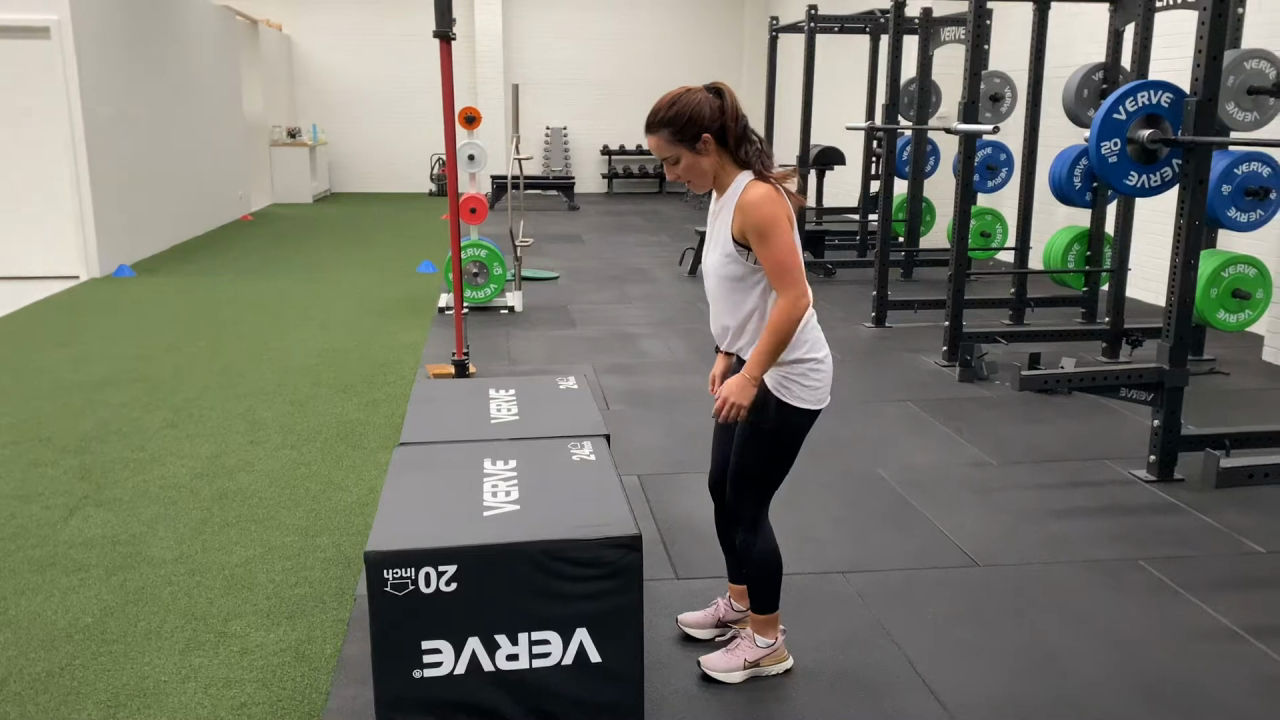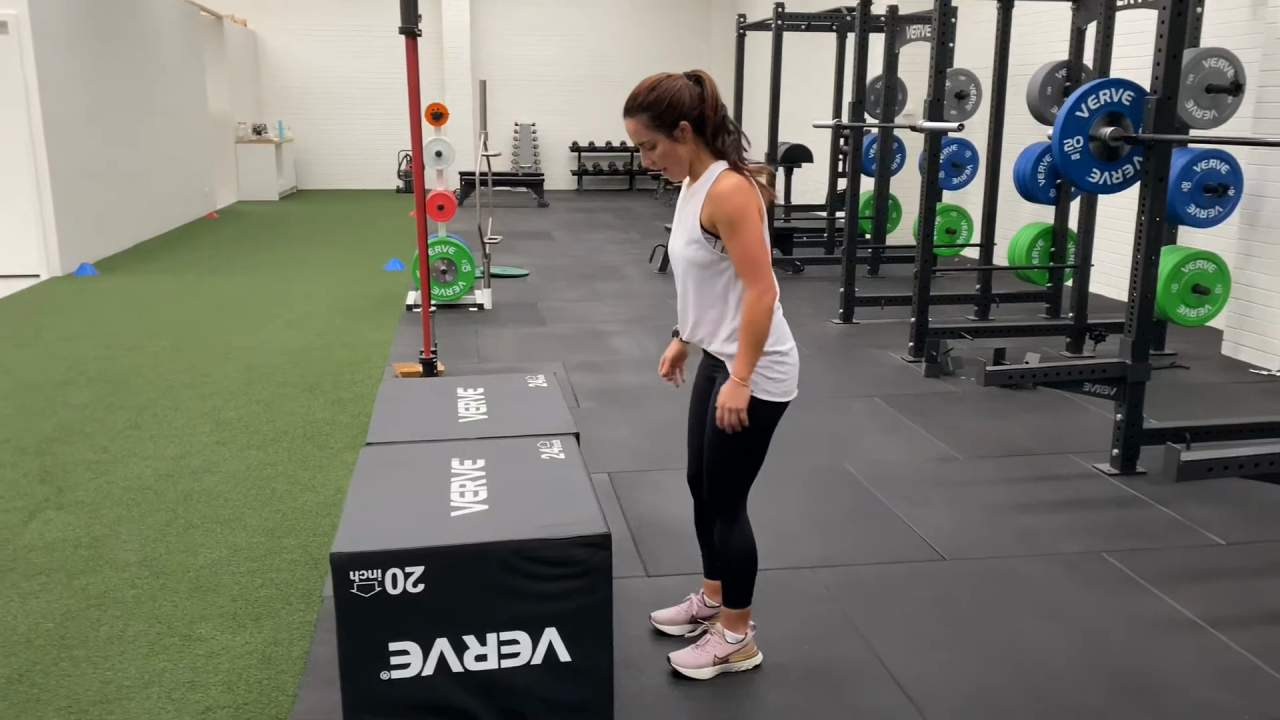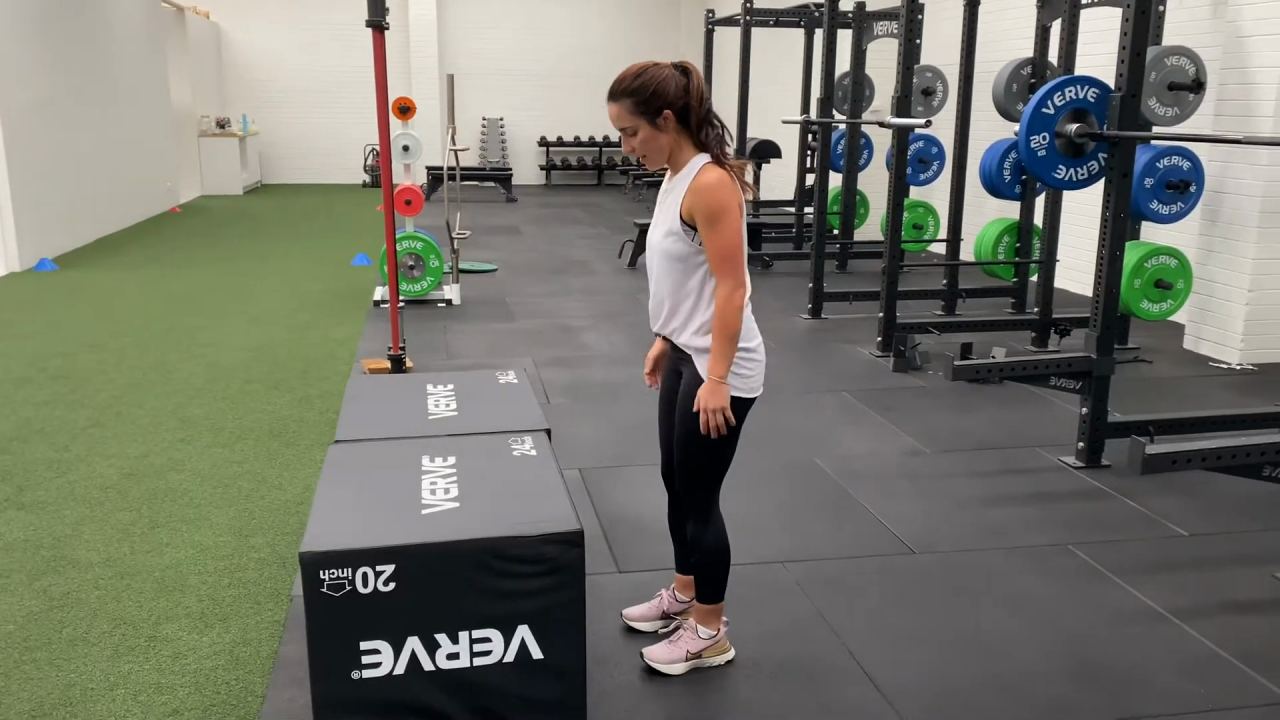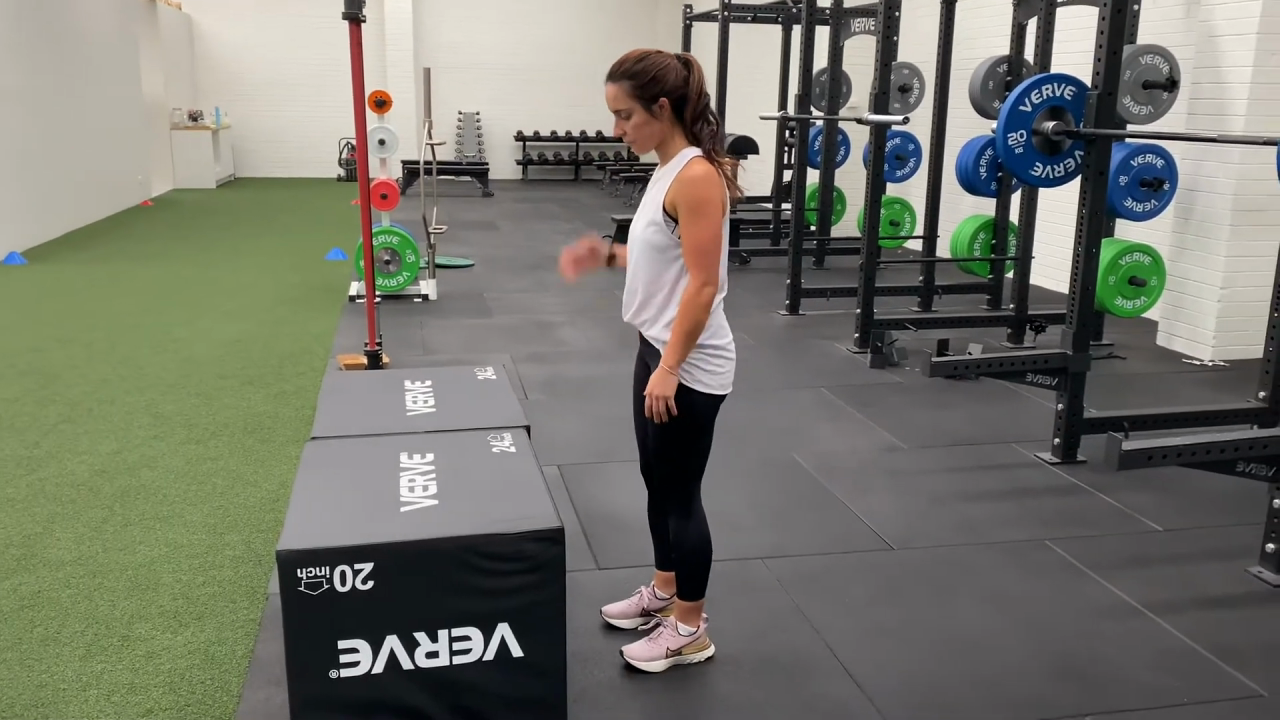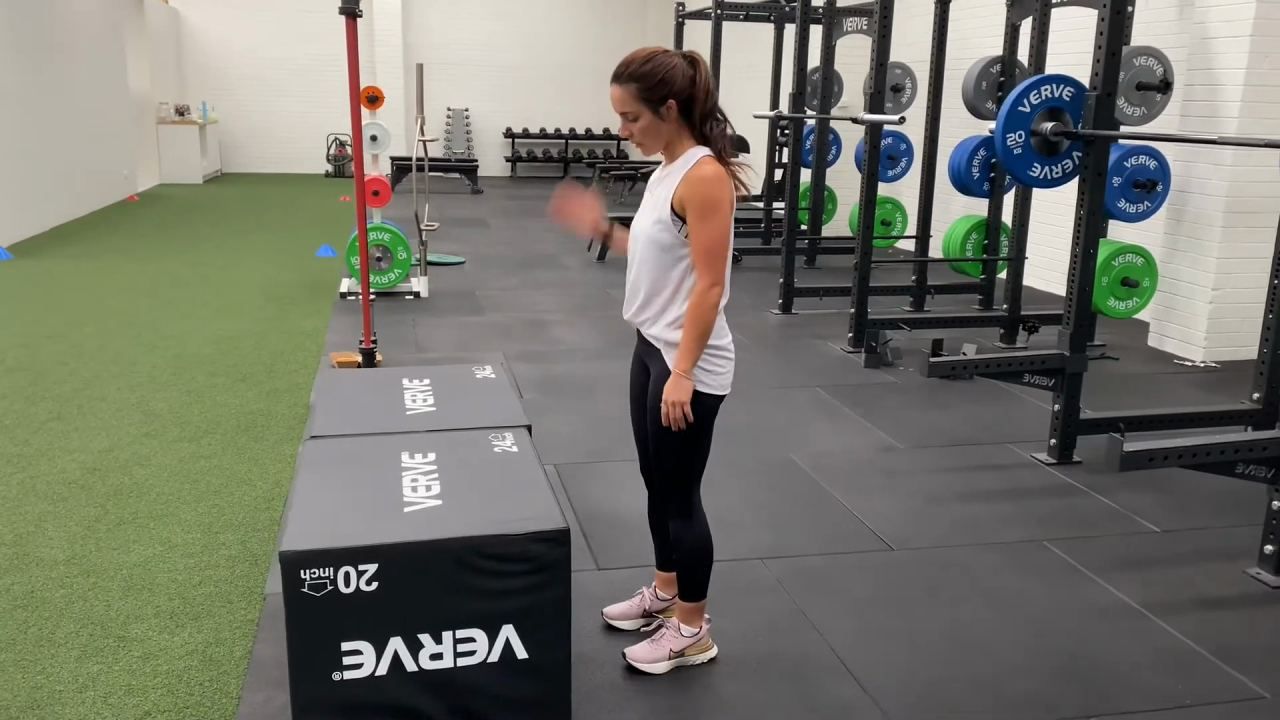
dt=0.7s
person 1, frame 1
left shoulder: (757, 200)
right shoulder: (723, 196)
left elbow: (793, 298)
left wrist: (750, 377)
right wrist: (727, 355)
left hip: (786, 378)
right hip: (753, 366)
left knee: (747, 504)
right knee: (723, 490)
left ankle: (767, 642)
right ankle: (739, 604)
person 1, frame 2
left shoulder: (728, 190)
right shoulder: (694, 185)
left elbow: (761, 291)
left wrist: (741, 381)
right wrist: (682, 338)
left hip: (753, 372)
right hip: (718, 359)
left knee: (725, 499)
right knee: (702, 486)
left ankle: (737, 637)
right ankle: (713, 599)
person 1, frame 3
left shoulder: (711, 183)
right shoulder: (677, 177)
left elbow: (731, 288)
left wrist: (715, 381)
right wrist: (663, 342)
left hip: (717, 369)
right hip: (685, 355)
left knee: (699, 496)
right knee: (676, 484)
left ankle: (709, 633)
right ankle: (684, 594)
person 1, frame 4
left shoulder: (697, 176)
right shoulder: (668, 169)
left elbow: (701, 284)
left wrist: (669, 370)
right wrist: (609, 254)
left hip: (689, 365)
right hip: (657, 350)
left knee: (679, 493)
right knee: (657, 483)
left ankle: (689, 630)
right ankle: (664, 590)
person 1, frame 5
left shoulder: (705, 176)
right shoulder: (668, 170)
left elbow: (708, 285)
left wrist: (683, 374)
right wrist: (602, 228)
left hip: (687, 365)
right hip: (652, 350)
left knee: (679, 494)
right knee: (657, 485)
left ankle: (692, 630)
right ankle: (665, 591)
